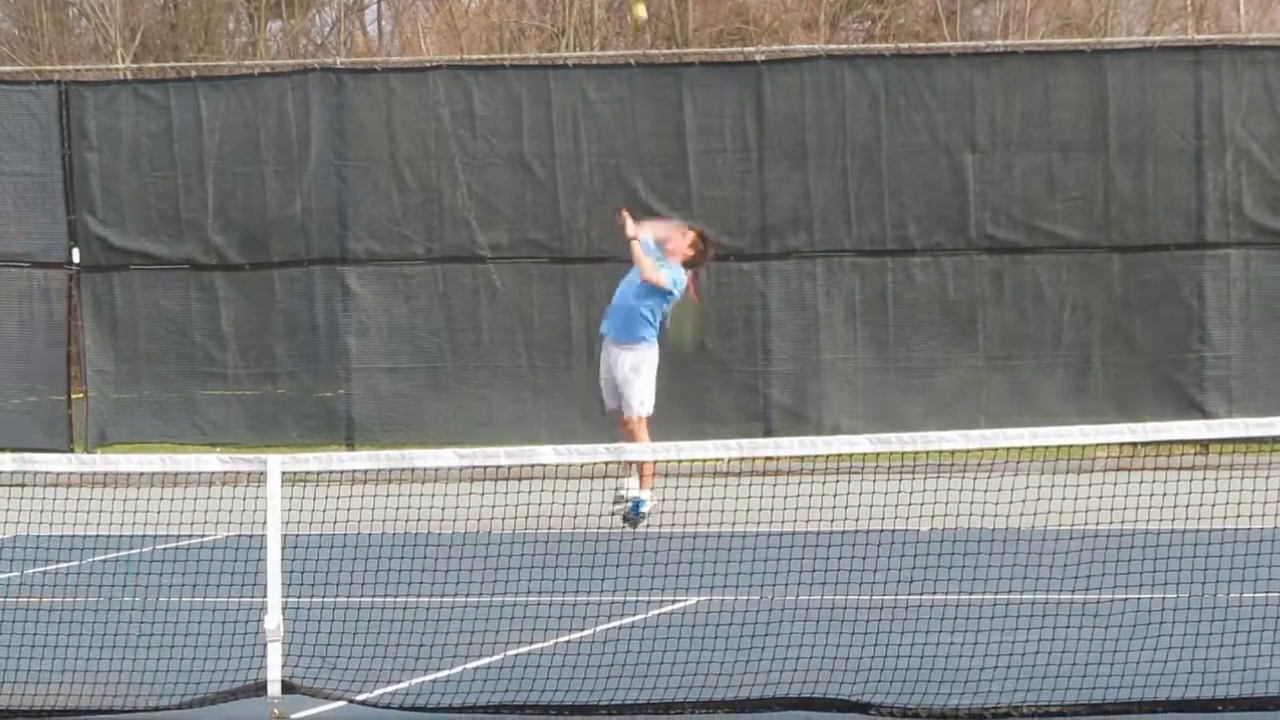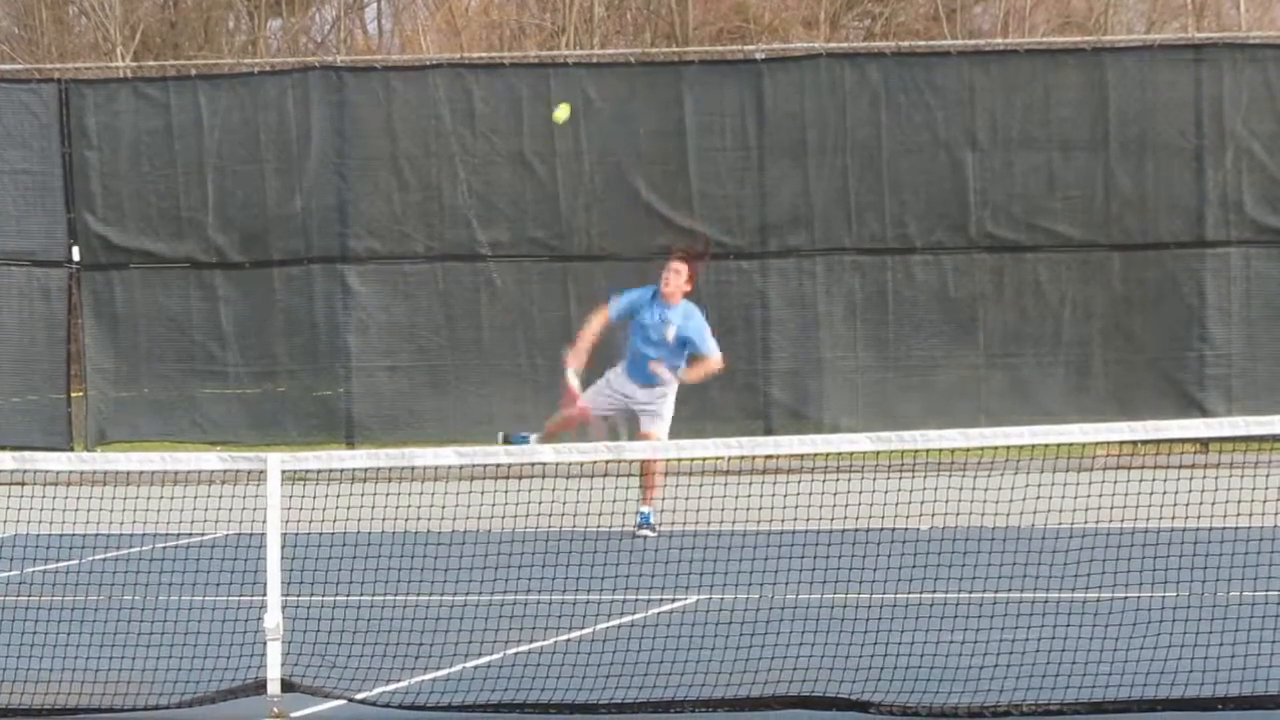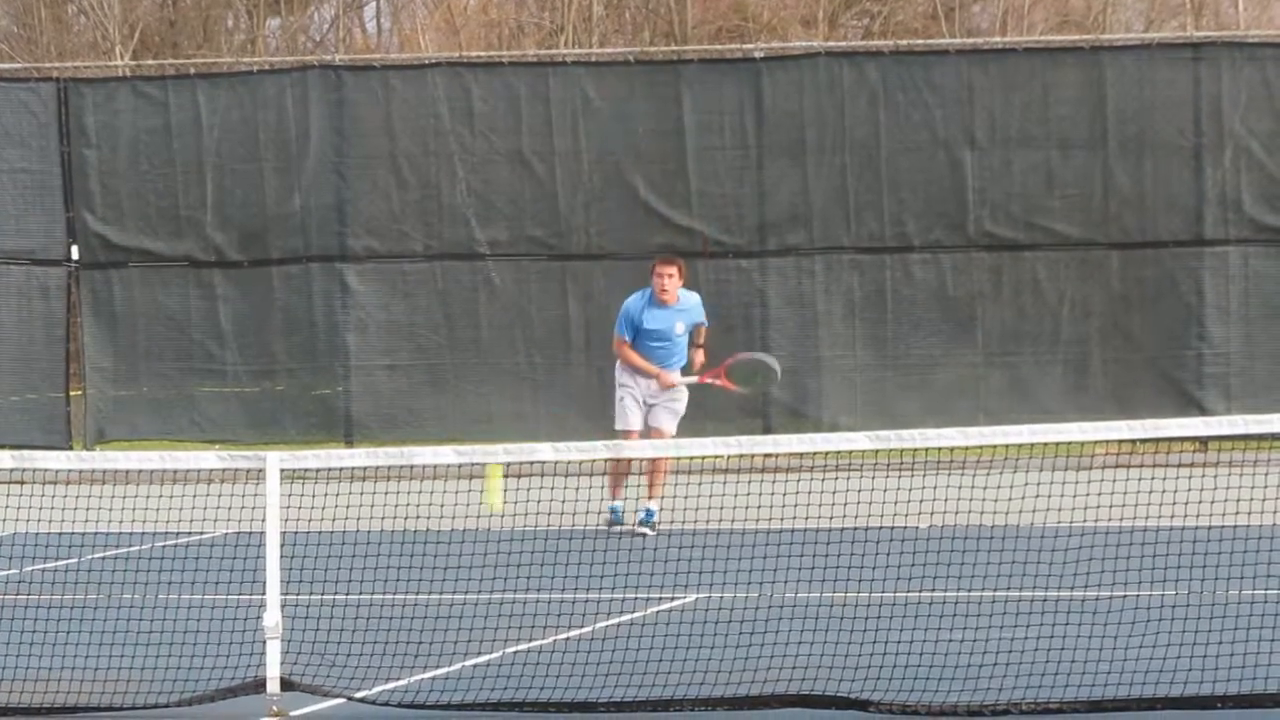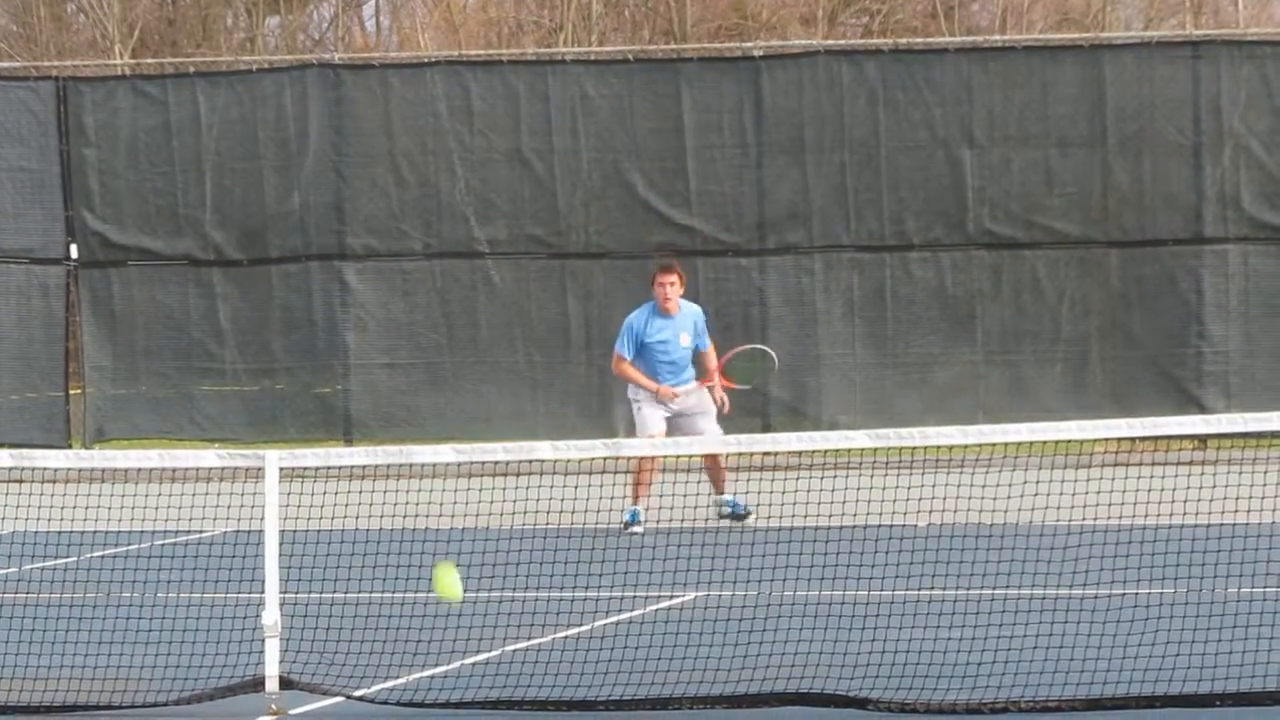
dt=0.3s
person 1, frame 1
left shoulder: (674, 276)
right shoulder: (655, 252)
left elbow: (650, 275)
right elbow: (647, 230)
left wrist: (632, 237)
left hip: (638, 353)
right hip: (613, 346)
left knee: (635, 423)
right knee: (622, 418)
left ankle: (644, 495)
right ankle: (632, 483)
person 1, frame 2
left shoulder: (692, 318)
right shoulder: (642, 296)
left elbow: (714, 361)
right elbow: (603, 315)
left wrist: (677, 376)
right wrist: (579, 348)
left hip: (658, 390)
right hip: (624, 380)
left knee: (651, 444)
right knee: (575, 412)
left ankle: (646, 513)
right ankle: (535, 441)
person 1, frame 3
left shoulder: (691, 301)
right shoulder: (634, 305)
right elbow: (620, 347)
left wrist: (698, 348)
right wrist: (655, 374)
left hip: (671, 378)
right hip: (633, 376)
left knee: (659, 440)
right knee: (629, 440)
left ankle: (650, 509)
right ankle: (615, 505)
person 1, frame 4
left shoulder: (694, 314)
right shoulder: (637, 321)
left elbow: (706, 349)
right elbow: (619, 365)
left wrist: (715, 382)
right wrist: (656, 388)
left hip: (688, 391)
right hip: (650, 393)
left ankle: (725, 500)
right ankle: (635, 511)
